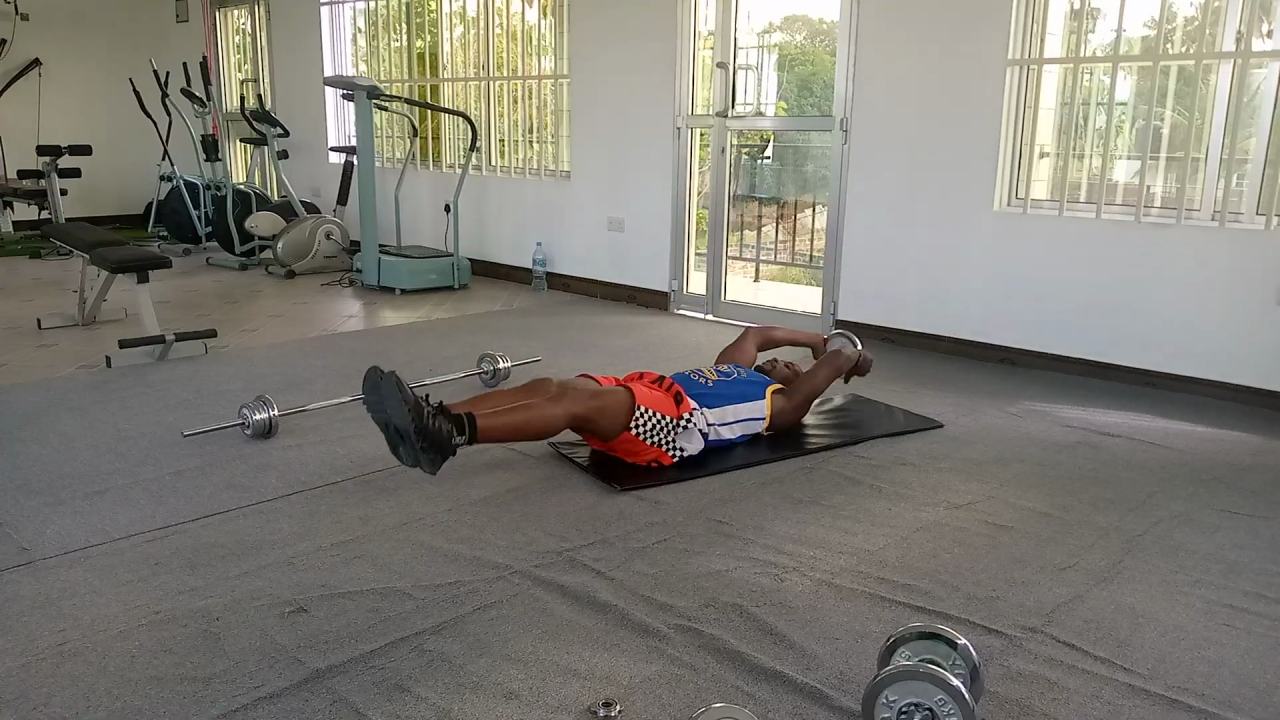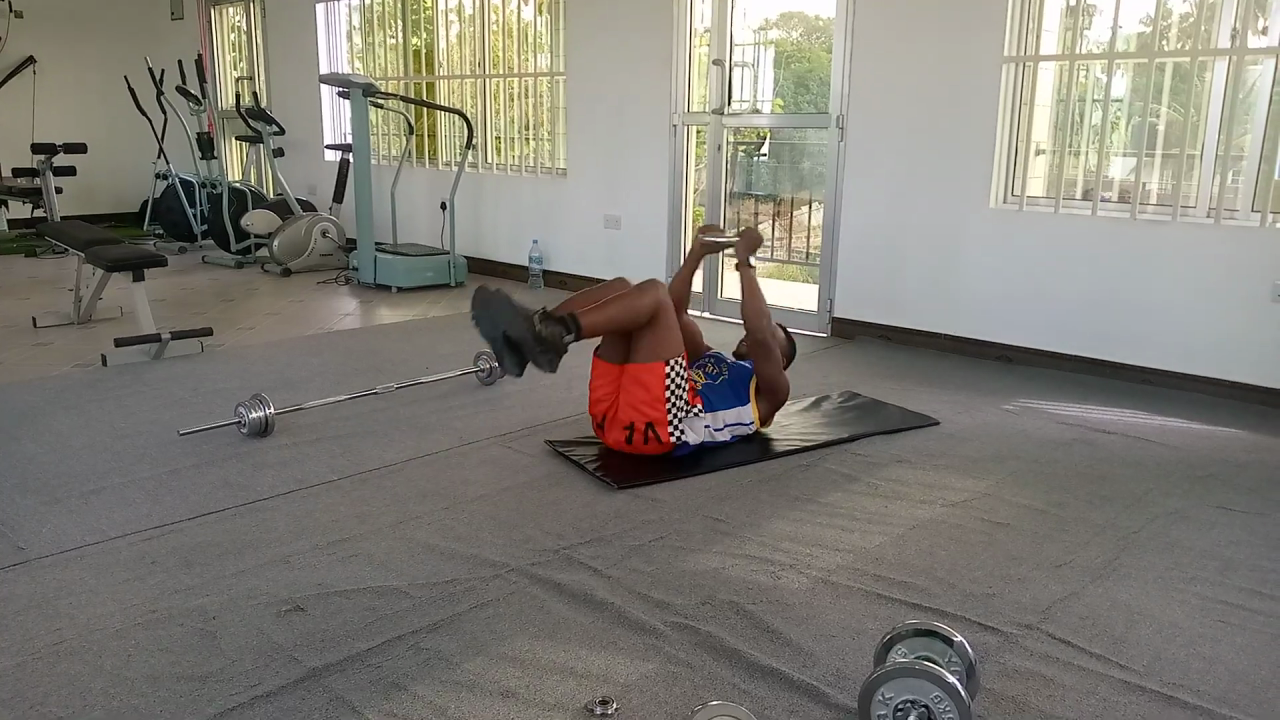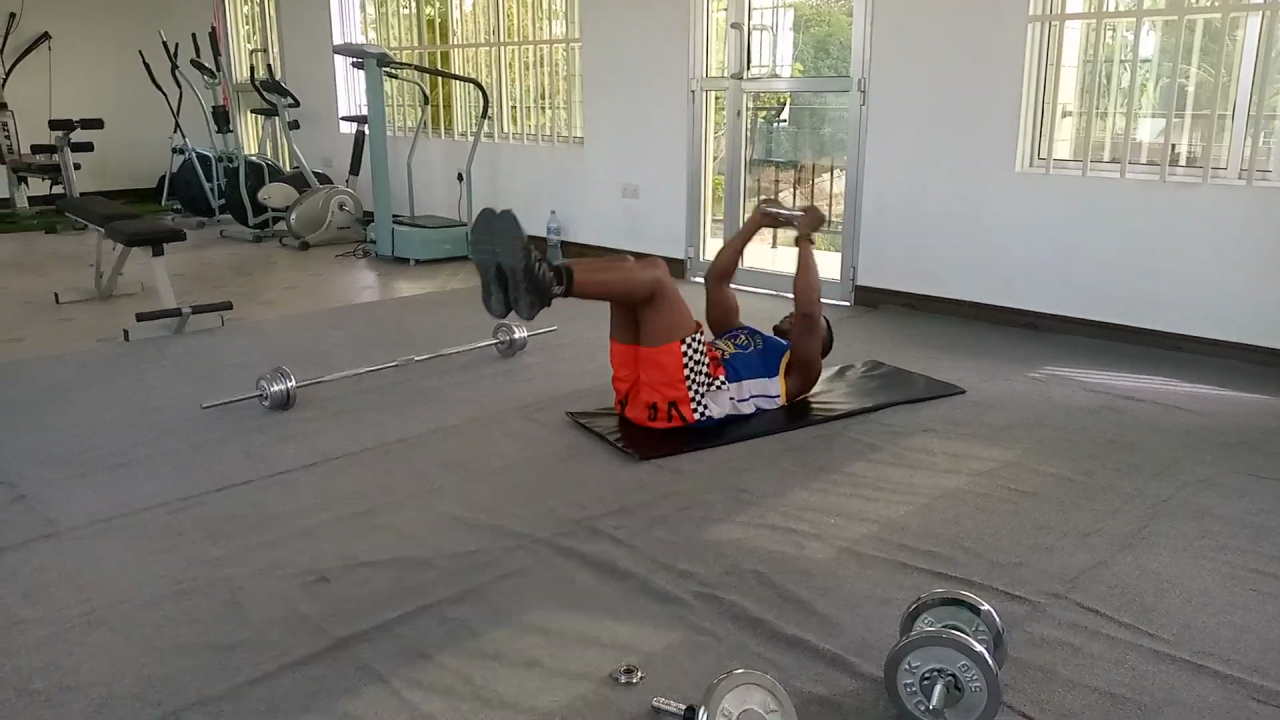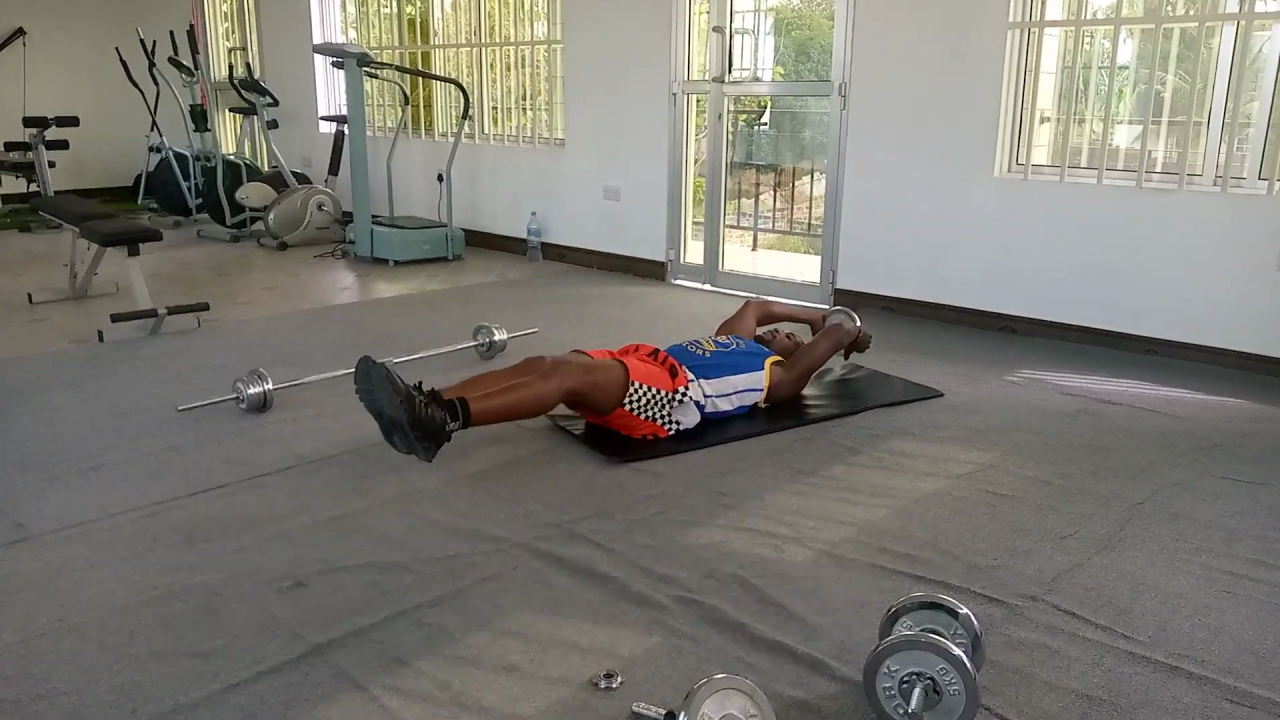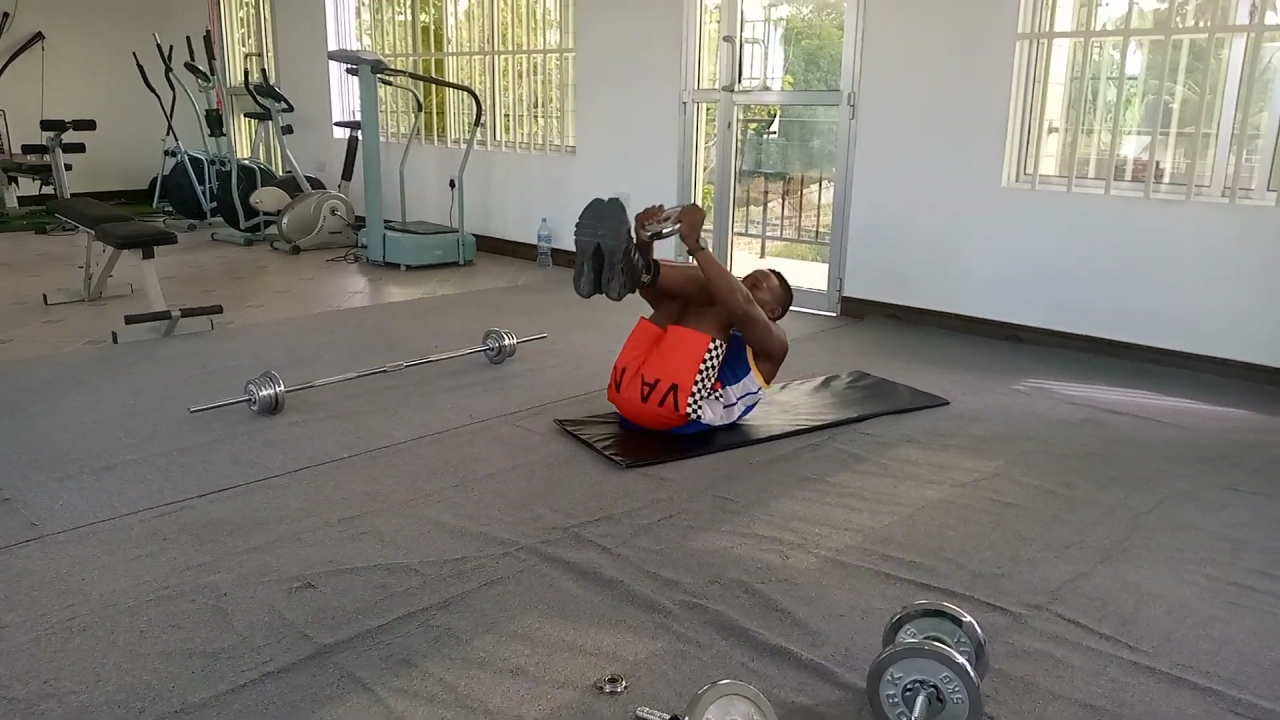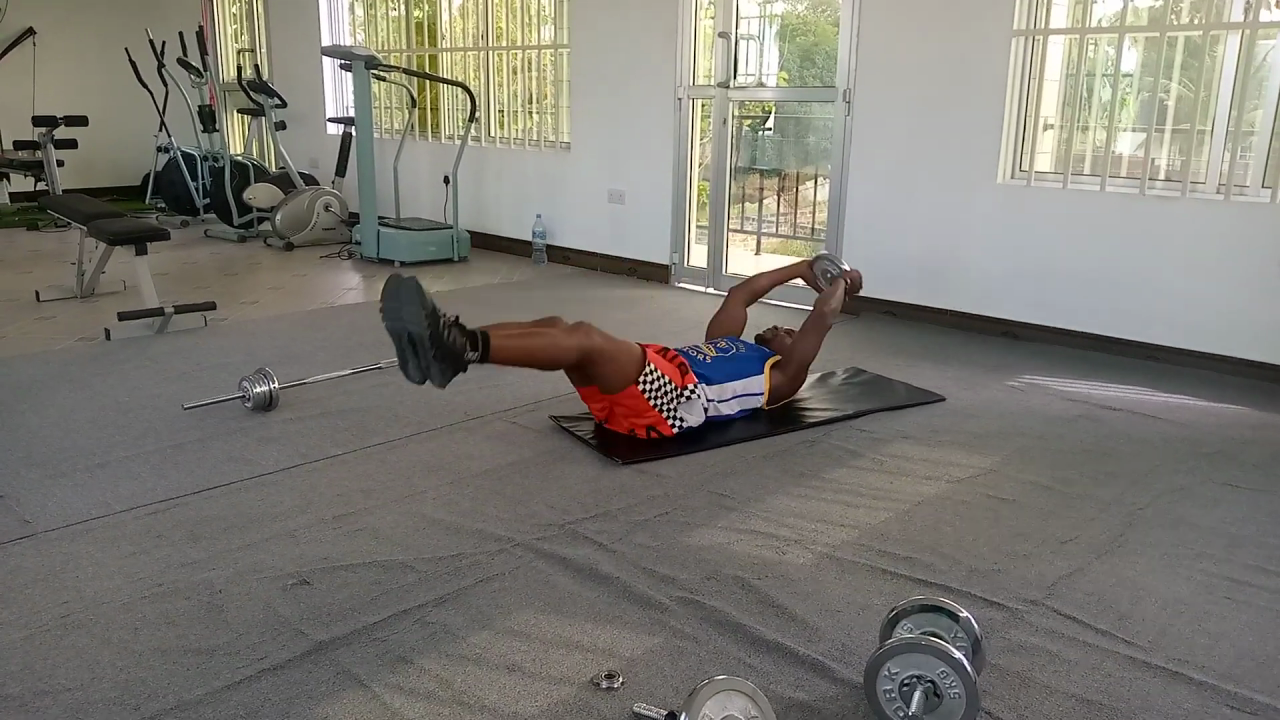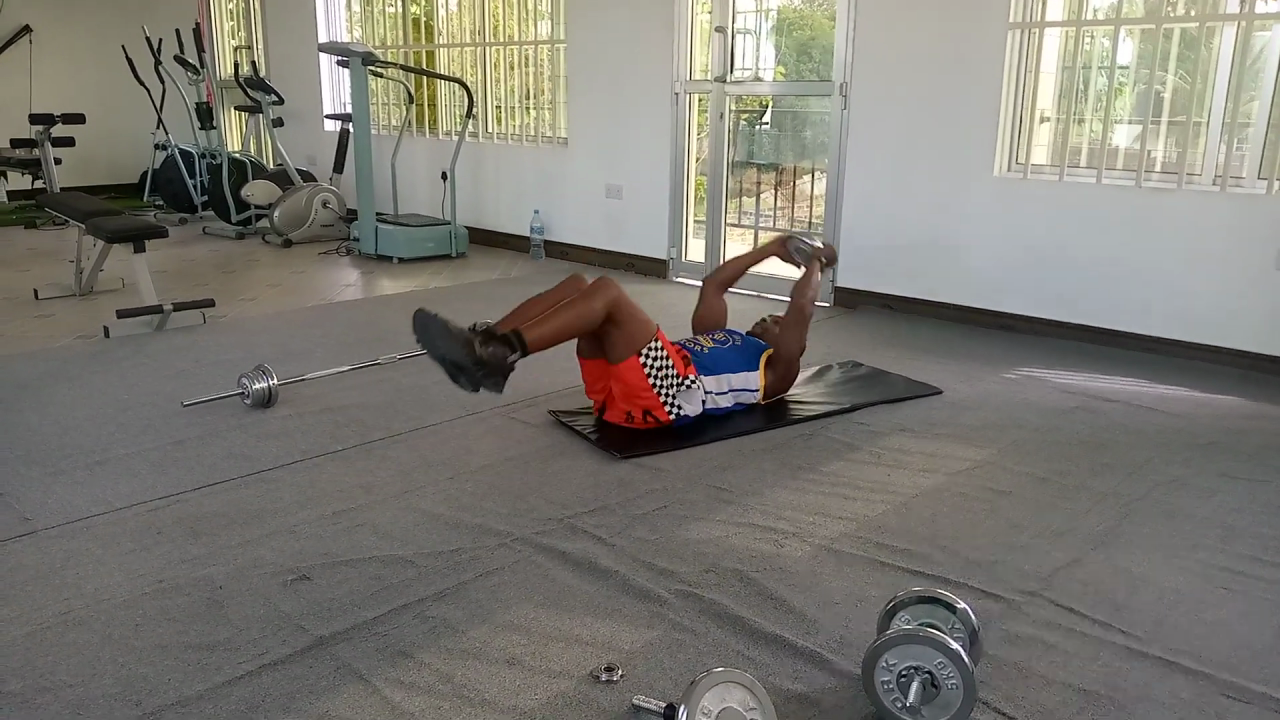
dt=0.7s
person 1, frame 1
left shoulder: (783, 406)
right shoulder: (736, 371)
left elbow: (834, 361)
right elbow: (757, 333)
left wrist: (848, 356)
right wrist: (815, 340)
left hip: (672, 423)
right hip: (647, 391)
left knee: (572, 399)
right knee: (546, 388)
left ankle: (445, 435)
right ankle: (436, 421)
person 1, frame 2
left shoulder: (768, 389)
right shoulder: (707, 358)
left elbow: (760, 335)
right elbow: (677, 310)
left wrist: (745, 265)
right wrist: (697, 254)
left hip: (664, 426)
right hip: (614, 417)
left knee: (652, 293)
right knee: (620, 289)
left ankle: (553, 337)
right ankle: (538, 331)
person 1, frame 3
left shoulder: (796, 373)
right shoulder: (741, 335)
left elbow: (808, 312)
right elbow: (717, 277)
left wrist: (803, 243)
right wrist: (753, 225)
left hip: (686, 397)
right hip: (639, 388)
left knee: (652, 272)
right knee: (623, 266)
left ankle: (547, 282)
right ankle: (521, 286)
person 1, frame 4
left shoulder: (779, 376)
right shoulder: (736, 345)
left elbow: (833, 337)
right elbow: (756, 306)
right wrist: (817, 314)
left hip: (668, 396)
right hip: (640, 362)
left knee: (569, 373)
right knee: (539, 365)
left ankle: (442, 420)
right ankle: (429, 405)
person 1, frame 5
left shoulder: (771, 344)
right shoulder: (717, 332)
left elbow: (740, 304)
right elbow: (652, 292)
left wrist: (696, 243)
right wrist: (645, 242)
left hip: (674, 406)
right hip: (630, 389)
left knee: (722, 289)
left ankle: (627, 268)
right ankle: (606, 269)
person 1, frame 6
left shoulder: (780, 376)
right shoulder: (730, 346)
left elbow: (820, 321)
right elbow: (738, 296)
left wrist: (838, 286)
right wrist: (798, 269)
left hip: (671, 404)
left knee: (583, 337)
right knee: (557, 329)
left ankle: (464, 343)
right ankle: (449, 351)
person 1, frame 7
left shoulder: (775, 368)
right shoulder: (723, 340)
left elbow: (800, 314)
right elbow: (715, 284)
left wrist: (815, 267)
right wrist: (769, 249)
left hip: (660, 403)
right hip: (617, 394)
left knee: (606, 292)
right knee: (578, 284)
left ankle: (502, 352)
right ankle: (486, 342)
